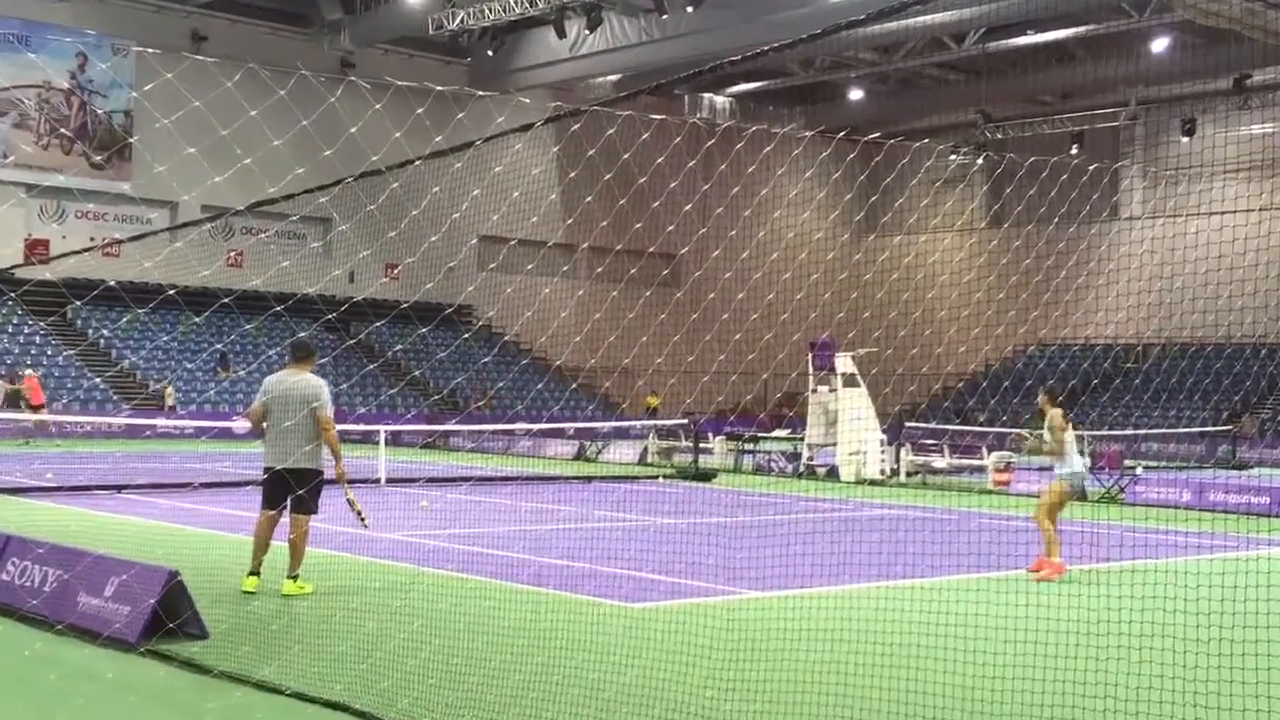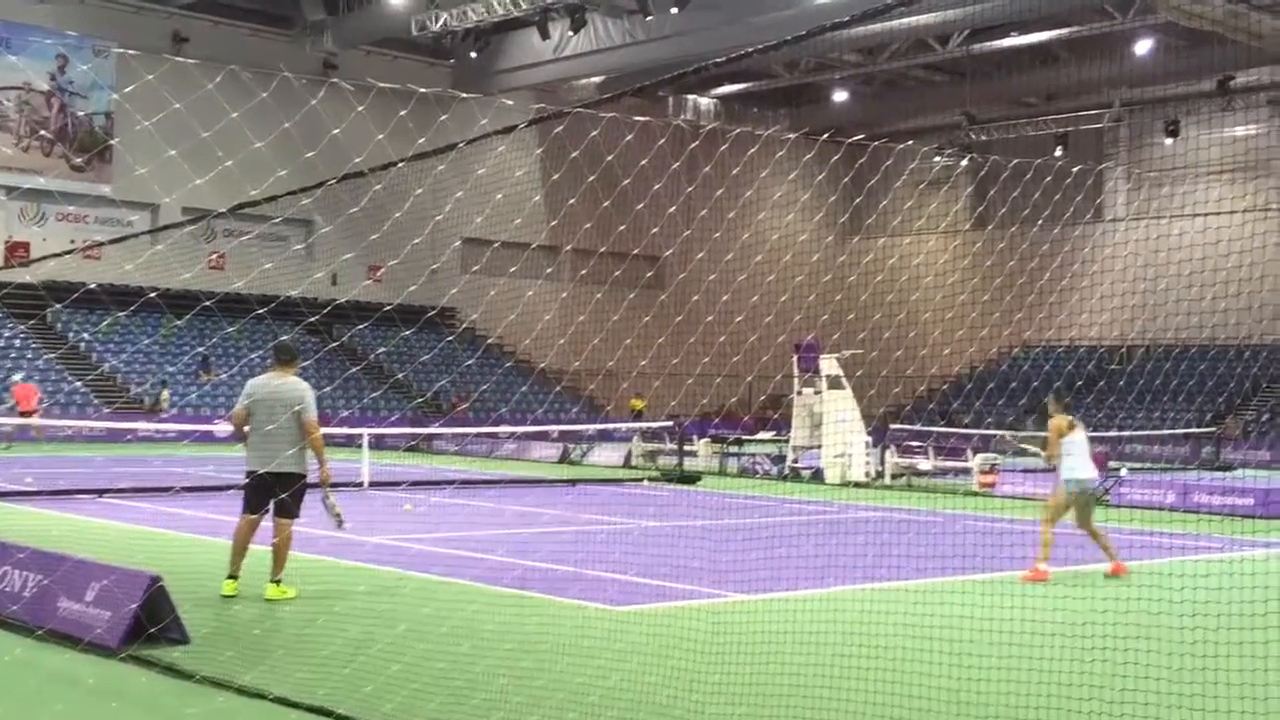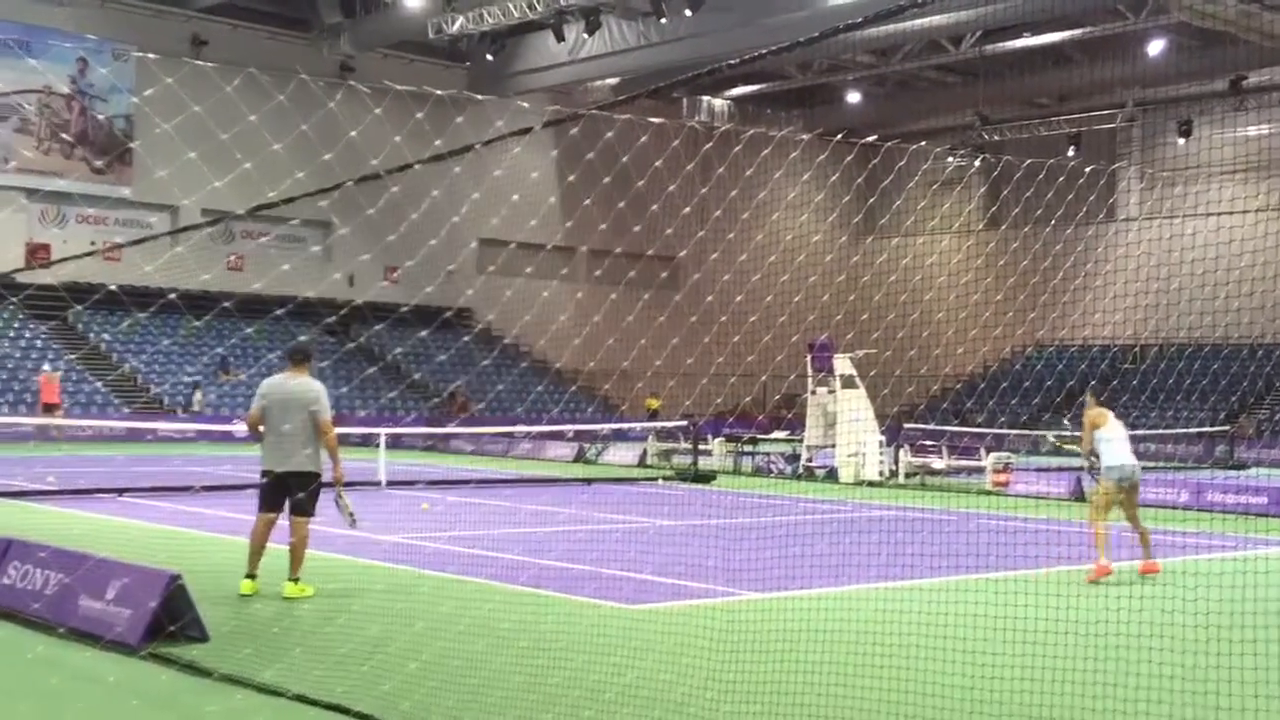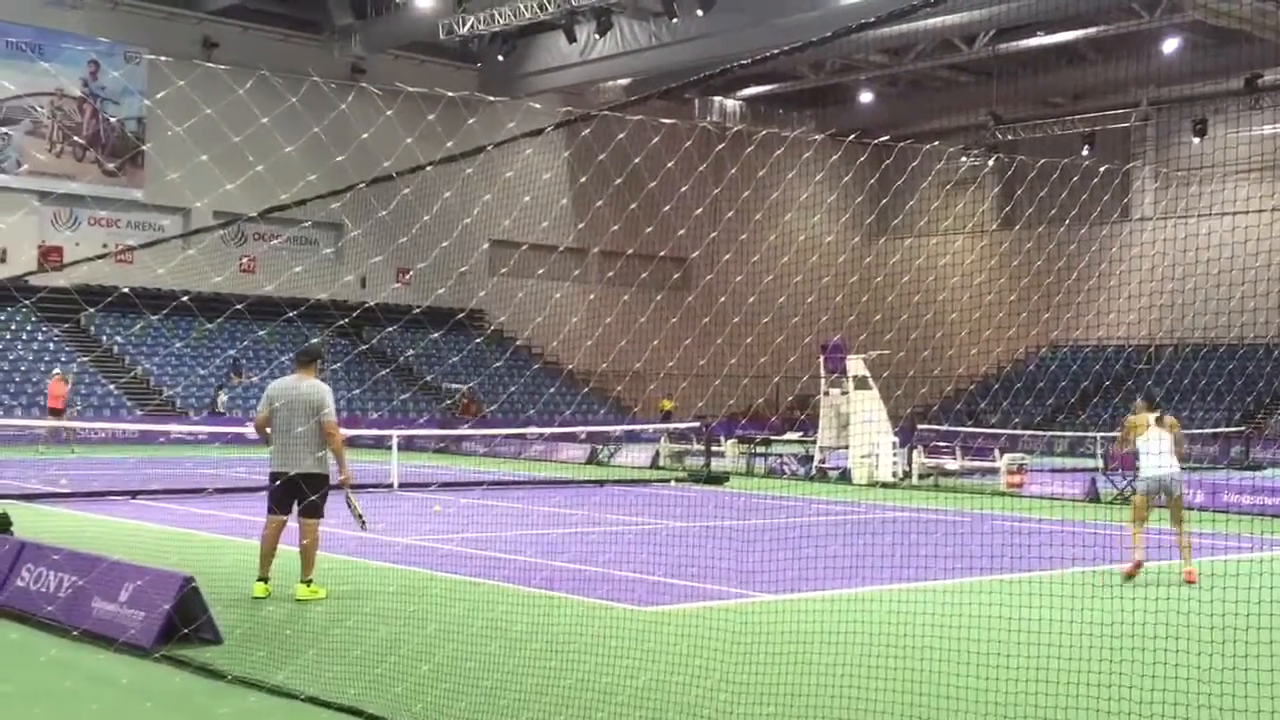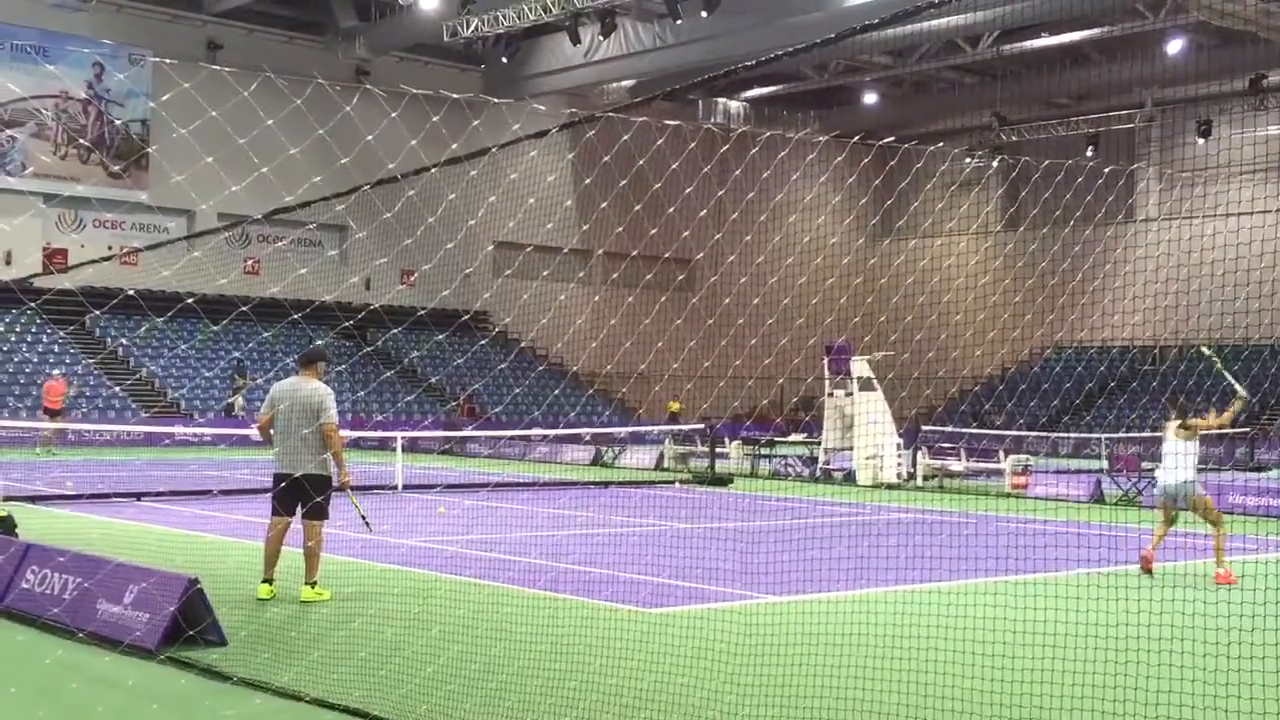
dt=0.3s
person 1, frame 1
left shoulder: (270, 381)
right shoulder: (317, 385)
left elbow: (253, 416)
right elbow: (326, 426)
right wrist: (339, 462)
left hip: (274, 460)
right hip: (307, 463)
left knee: (268, 516)
right knee: (300, 520)
left ankle: (253, 574)
right ankle: (292, 579)
person 1, frame 2
left shoulder: (253, 384)
right shoulder: (302, 388)
left elbow: (237, 420)
right elbow: (312, 430)
left wrist: (248, 440)
right wrist: (323, 466)
left hip: (257, 465)
right hip: (291, 467)
left knee: (248, 520)
right knee: (283, 525)
left ankle: (231, 579)
right ankle: (275, 584)
person 1, frame 3
left shoulder: (268, 384)
right shoulder: (315, 388)
left elbow: (251, 421)
right elbow: (326, 430)
right wrist: (336, 465)
left hip: (272, 464)
right hip: (306, 466)
left knee: (264, 518)
right knee: (299, 523)
left ankle: (249, 578)
right ankle: (293, 582)
person 1, frame 4
left shoulder: (275, 386)
right shoulder: (321, 390)
left elbow: (259, 423)
right elbow: (331, 431)
right wrist: (343, 467)
left hip: (280, 466)
right hip: (313, 468)
left knee: (274, 521)
right knee: (309, 525)
left ankle: (262, 581)
right ankle: (305, 584)
person 1, frame 5
left shoulder: (278, 388)
right shoulder: (323, 391)
left elbow: (262, 424)
right elbow: (330, 433)
right wrist: (341, 469)
left hip: (284, 467)
right hip: (316, 469)
left knee: (278, 523)
right knee: (313, 526)
left ankle: (266, 583)
right ankle: (310, 586)
person 2, frame 1
left shoulder: (1054, 417)
right shoulder: (1051, 416)
left elbow: (1060, 449)
left wrist: (1041, 448)
right wrist: (1039, 446)
left hip: (1069, 474)
right hip: (1065, 473)
left knee: (1042, 515)
right knee: (1049, 515)
left ankle: (1055, 562)
right ankle: (1047, 560)
person 2, frame 2
left shoulder: (1055, 422)
right shoulder: (1076, 424)
left elbow: (1051, 455)
left wrist: (1046, 457)
left hip: (1074, 481)
right hip: (1091, 479)
left knee: (1048, 521)
right knee: (1085, 523)
left ankle: (1041, 568)
right ankle: (1116, 564)
person 2, frame 3
left shoulder: (1091, 414)
right shoulder: (1114, 418)
left elbow: (1086, 447)
left wrist: (1087, 456)
right wrist: (1098, 458)
left hip: (1114, 469)
right hip: (1132, 467)
left knee: (1098, 515)
right knee: (1133, 517)
left ankle: (1103, 563)
right ankle: (1149, 561)
person 2, frame 4
left shoulder: (1132, 421)
right shoulder: (1169, 420)
left elbow: (1121, 447)
right elbow: (1182, 448)
left hip: (1147, 477)
right hip: (1172, 475)
left knee: (1138, 523)
right knee: (1179, 524)
left ankle: (1137, 557)
right ankle: (1189, 569)
person 2, frame 5
left shoulder: (1168, 426)
right shoulder: (1191, 424)
right elbow: (1219, 423)
left wrist: (1208, 420)
right wrist: (1236, 407)
left hip: (1163, 485)
right hip: (1186, 484)
left knee: (1166, 522)
right knee: (1218, 523)
left ankle: (1150, 552)
right ankle: (1221, 570)
